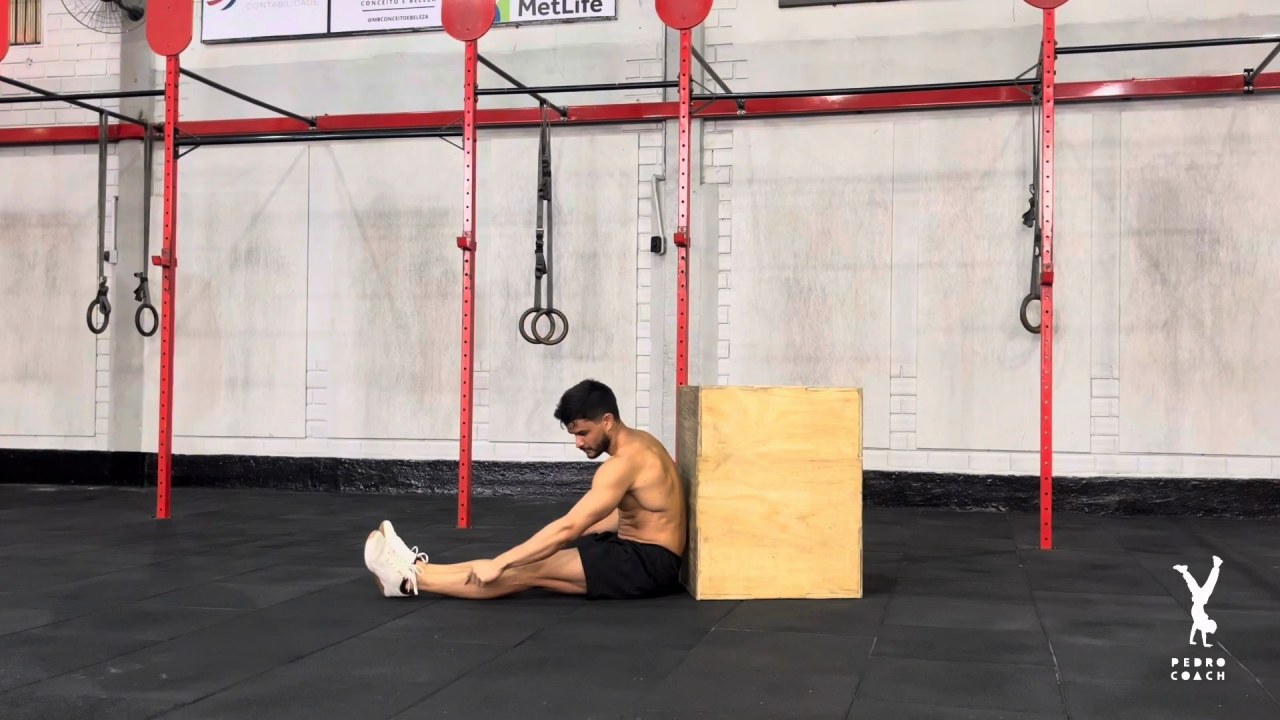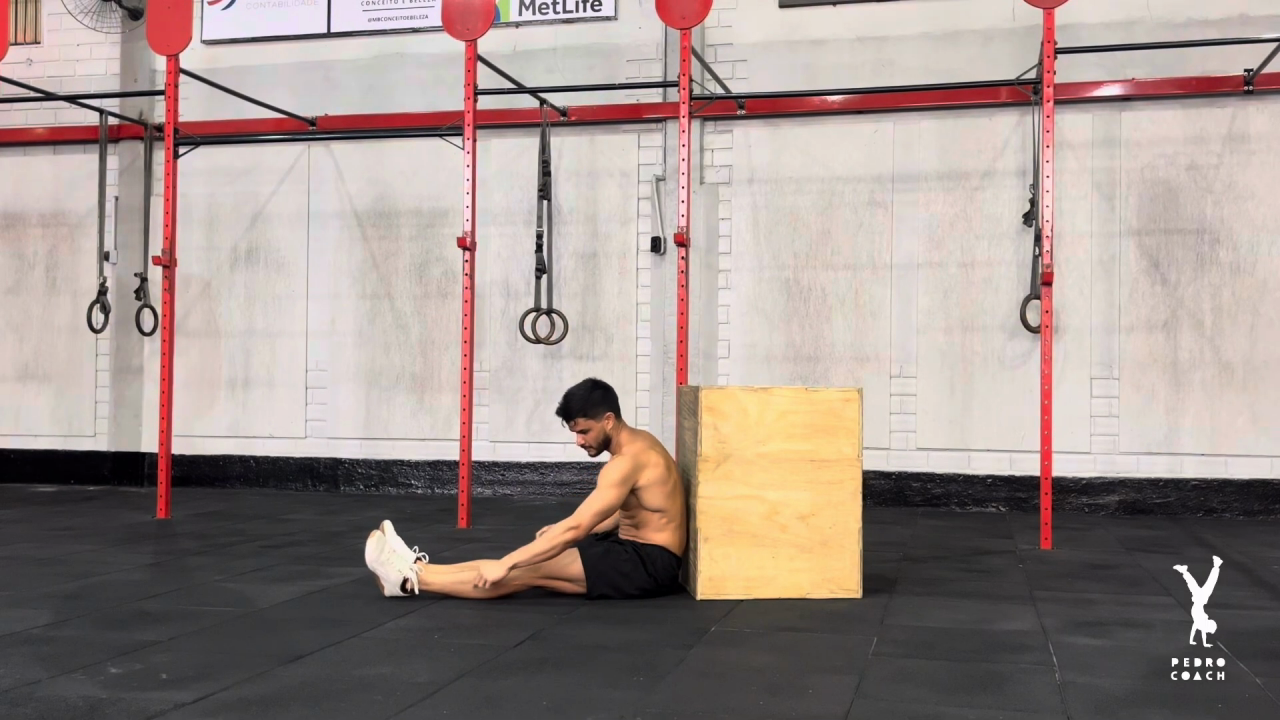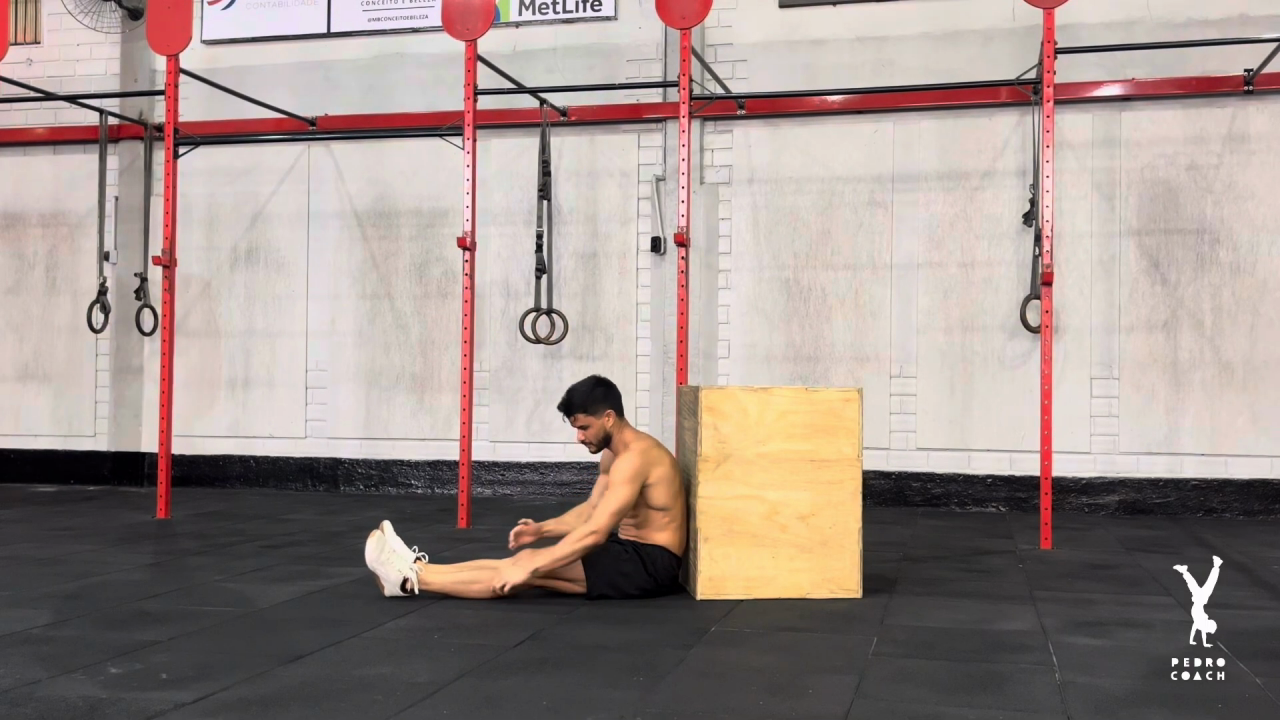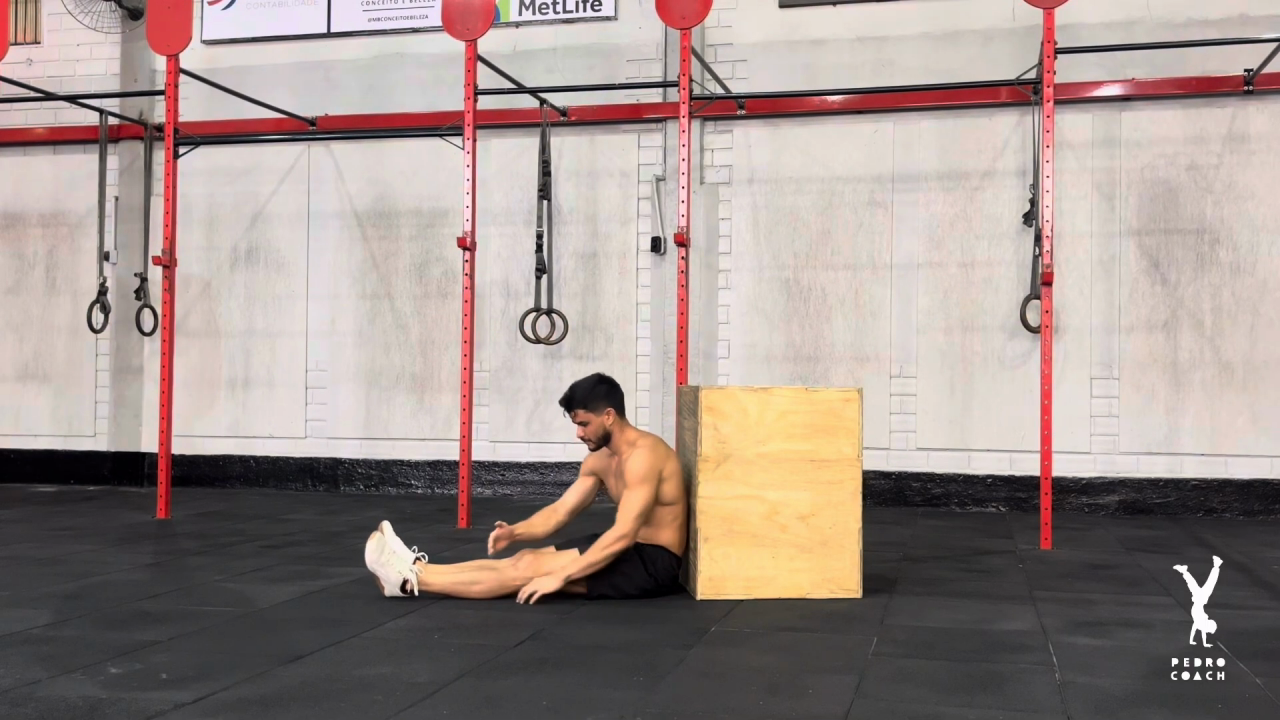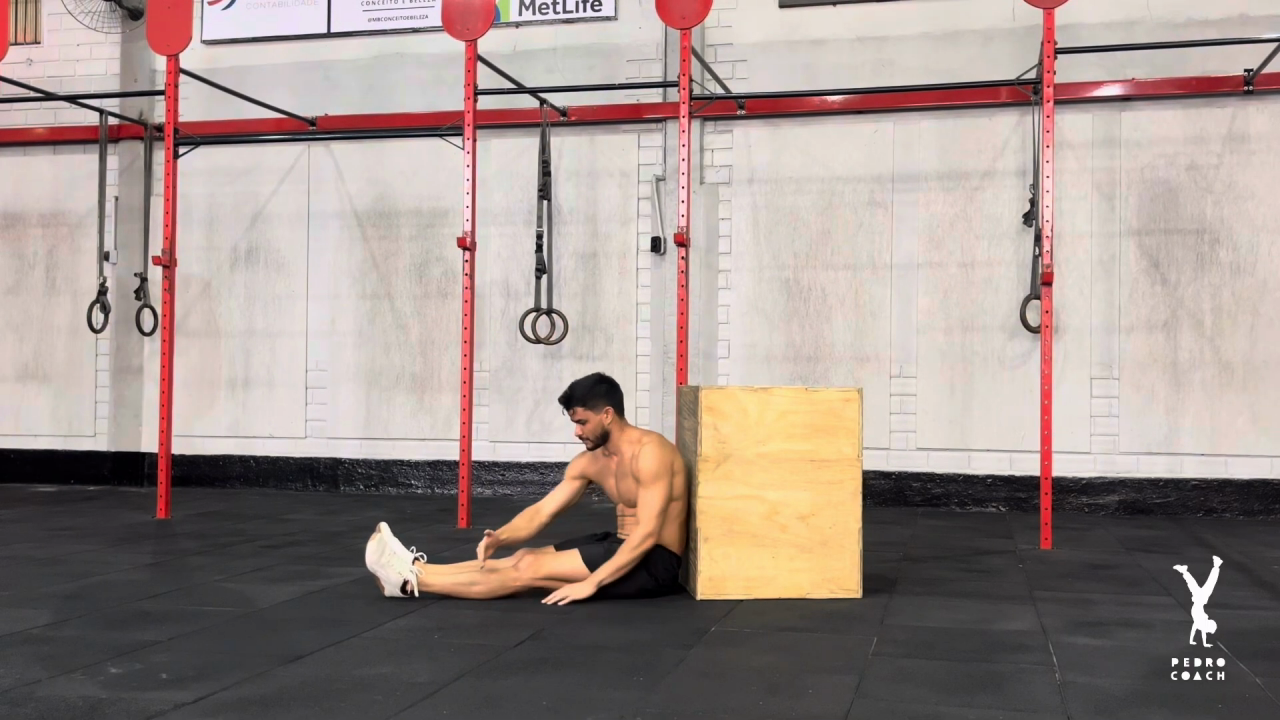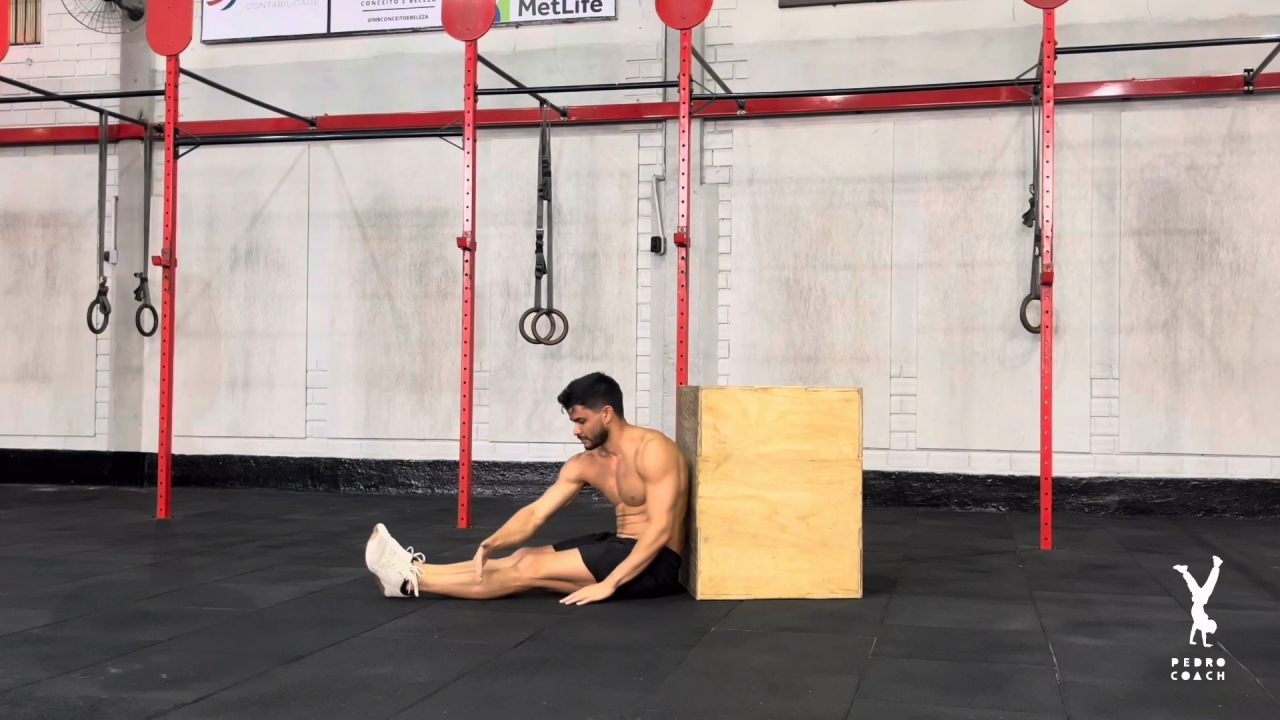
dt=0.1s
person 1, frame 1
left shoulder: (625, 461)
right shoulder: (635, 444)
left elbow: (568, 529)
left wrist: (500, 563)
left hip: (650, 564)
right hip: (632, 549)
left knee: (529, 571)
right knee: (522, 560)
left ankle: (409, 580)
right ankle: (417, 568)
person 1, frame 2
left shoulder: (629, 460)
right shoulder: (634, 444)
left elbow: (575, 529)
left wrist: (506, 564)
right wrist: (562, 530)
left hip: (650, 564)
right hip: (632, 549)
left knee: (530, 570)
right knee: (526, 559)
left ankle: (410, 580)
right ankle: (417, 567)
person 1, frame 3
left shoulder: (635, 457)
right shoulder: (613, 455)
left elbow: (594, 533)
right elbow: (590, 513)
left wrist: (529, 571)
right wrist: (544, 528)
left hip: (652, 564)
right hip: (628, 550)
left knee: (527, 565)
right knee: (526, 558)
left ankle: (410, 580)
right ankle: (417, 568)
person 1, frame 4
left shoulder: (643, 455)
right shoulder: (600, 459)
left elbow: (623, 534)
right elbow: (561, 510)
left wrist: (561, 576)
right wrist: (516, 532)
left hip: (652, 564)
right hip: (631, 551)
left knee: (529, 568)
right knee: (525, 558)
left ankle: (410, 581)
right ankle: (417, 568)
person 1, frame 5
left shoulder: (650, 452)
right shoulder: (590, 462)
left elbow: (649, 532)
right elbow: (542, 511)
left wrist: (592, 582)
right wrist: (498, 537)
left hip: (654, 563)
right hip: (623, 548)
left knee: (531, 571)
right knee: (522, 557)
left ankle: (411, 582)
right ankle: (416, 569)
person 1, frame 6
left shoulder: (653, 449)
right shoulder: (585, 464)
left elbow: (660, 528)
right elbow: (536, 513)
left wrist: (610, 583)
right wrist: (493, 544)
left hip: (654, 564)
right hip: (623, 548)
left knee: (531, 570)
right knee: (521, 557)
left ankle: (411, 582)
right ankle: (417, 569)
